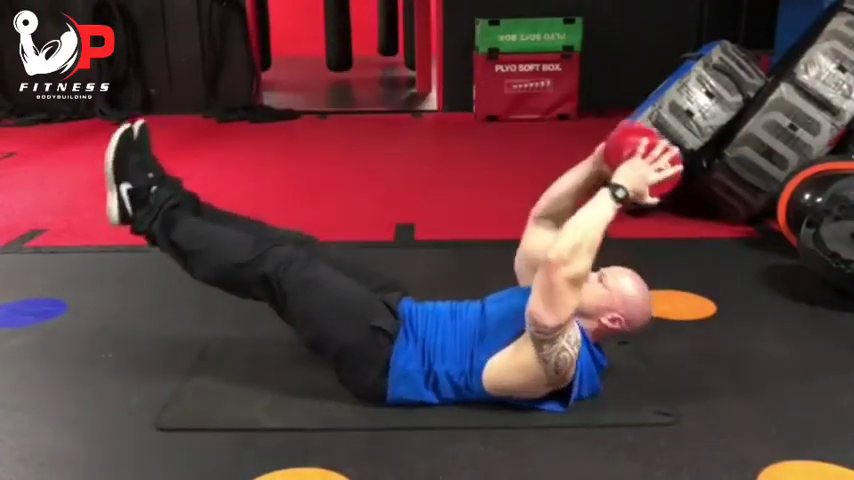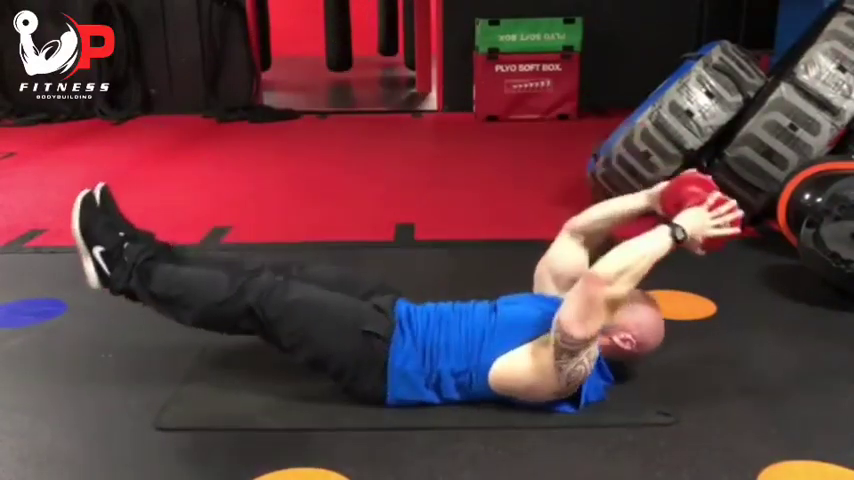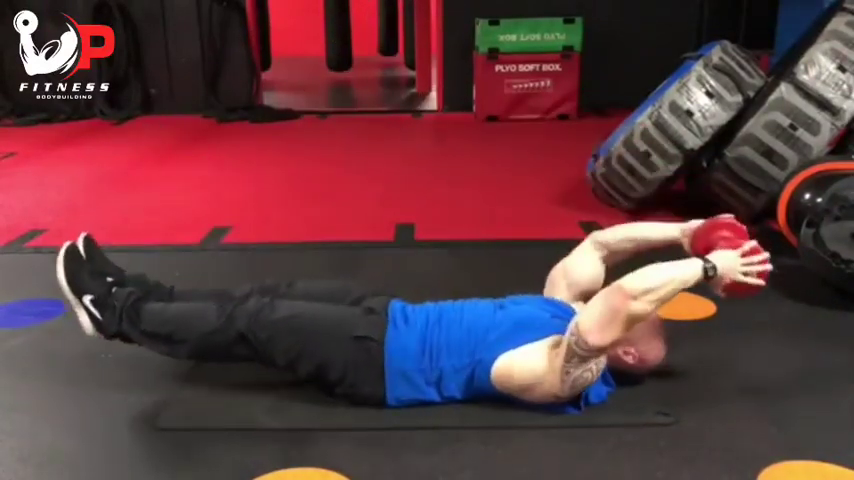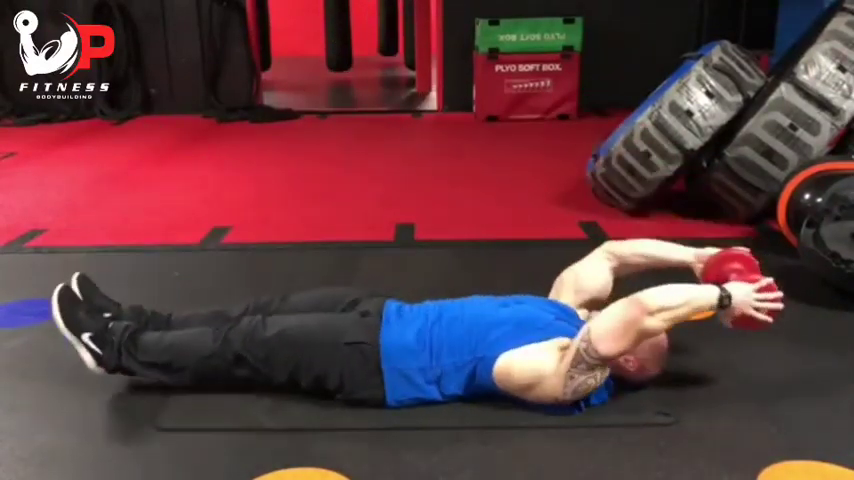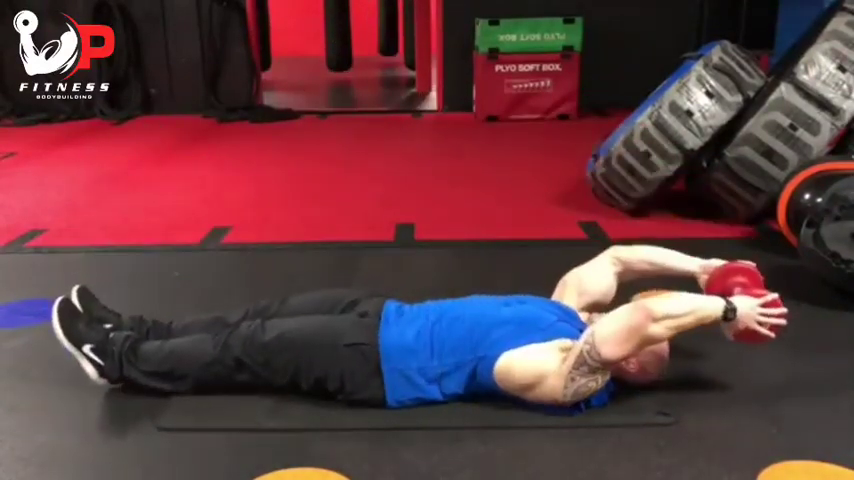
dt=0.4s
person 1, frame 1
left shoulder: (561, 358)
right shoulder: (550, 309)
left elbow: (562, 267)
right elbow: (543, 222)
left wrist: (617, 192)
right wrist: (598, 167)
left hip: (388, 357)
right hip: (402, 317)
left knee: (280, 270)
right knee: (297, 250)
left ankle: (153, 215)
right ankle: (165, 205)
person 1, frame 2
left shoulder: (568, 371)
right shoulder: (558, 306)
left elbow: (602, 282)
right elbow: (577, 233)
left wrist: (675, 231)
right wrist: (653, 200)
left hip: (388, 359)
right hip: (399, 317)
left knee: (264, 301)
right knee: (280, 278)
left ankle: (127, 271)
right ankle: (139, 256)
person 1, frame 3
left shoulder: (569, 375)
right shoulder: (567, 310)
left elbow: (624, 295)
right elbow: (600, 244)
left wrist: (705, 266)
right wrist: (686, 234)
left hip: (385, 362)
right hip: (392, 319)
left knee: (257, 326)
right knee: (270, 298)
left ankle: (121, 315)
right ankle: (132, 299)
person 1, frame 4
left shoulder: (571, 376)
right shoulder: (570, 313)
left elbow: (640, 308)
right elbow: (615, 253)
left wrist: (721, 296)
right wrist: (703, 259)
left hip: (383, 363)
right hip: (389, 318)
left knee: (251, 347)
right knee: (262, 316)
left ankle: (119, 348)
right ankle: (130, 329)
person 1, frame 5
left shoulder: (572, 378)
right shoulder: (572, 312)
left elbow: (645, 318)
right elbow: (620, 259)
left wrist: (725, 306)
right wrist: (707, 271)
left hip: (384, 364)
right hip: (390, 318)
left knee: (251, 351)
right knee: (264, 319)
left ankle: (121, 357)
right ankle: (128, 338)
